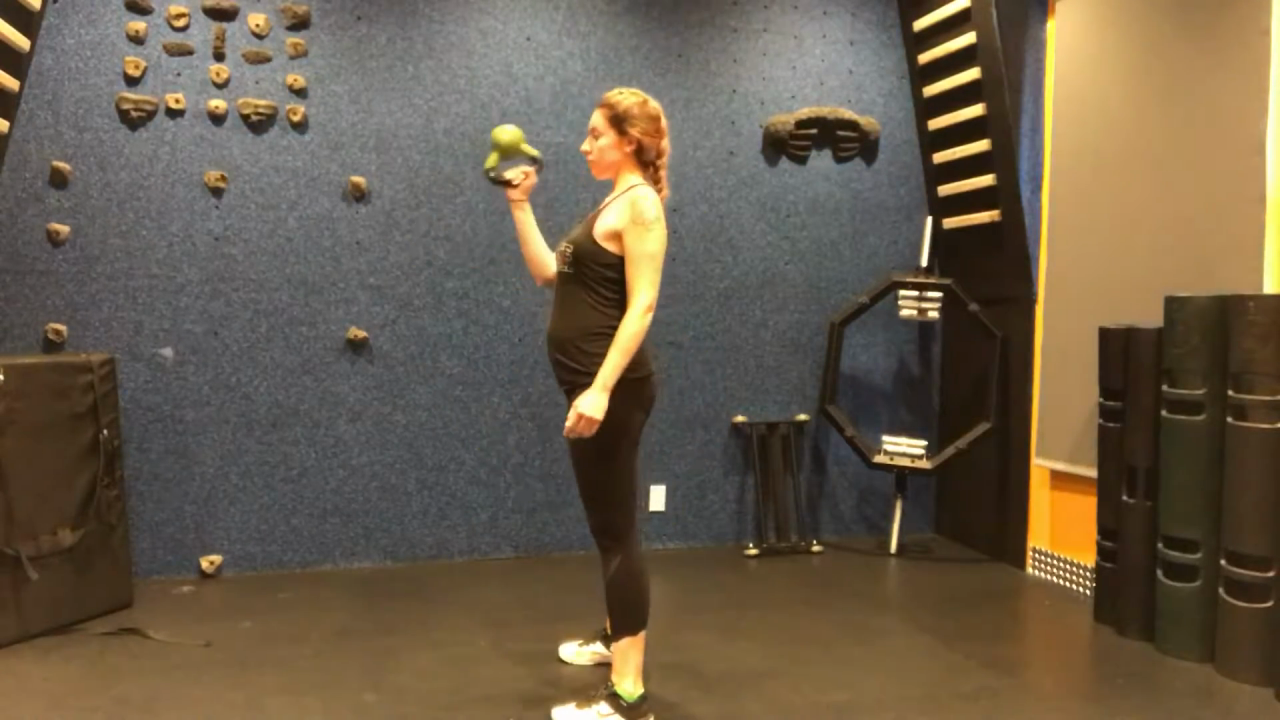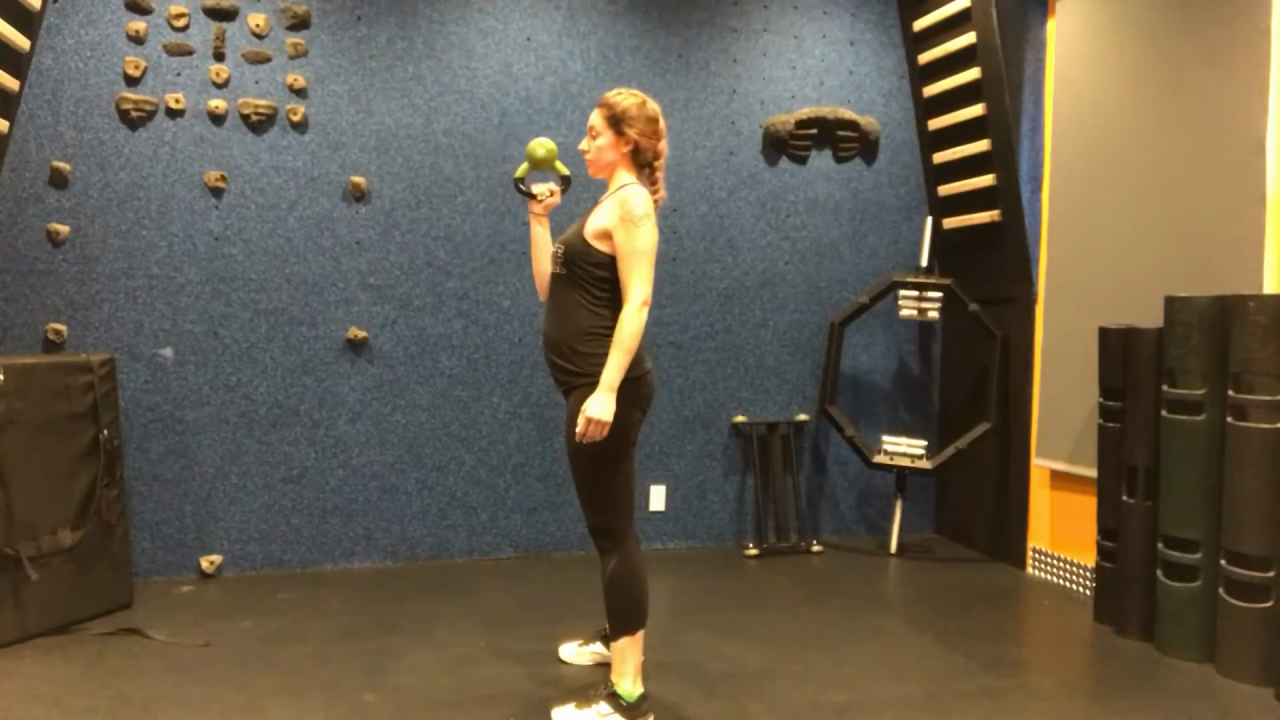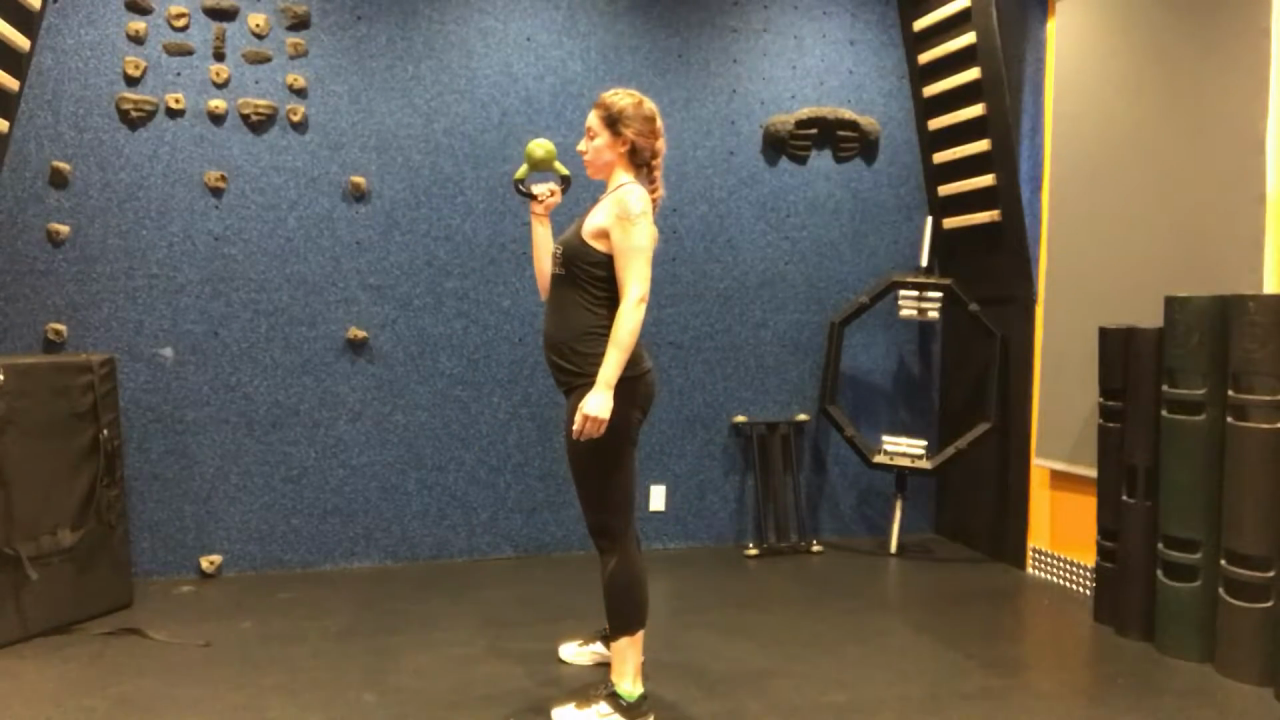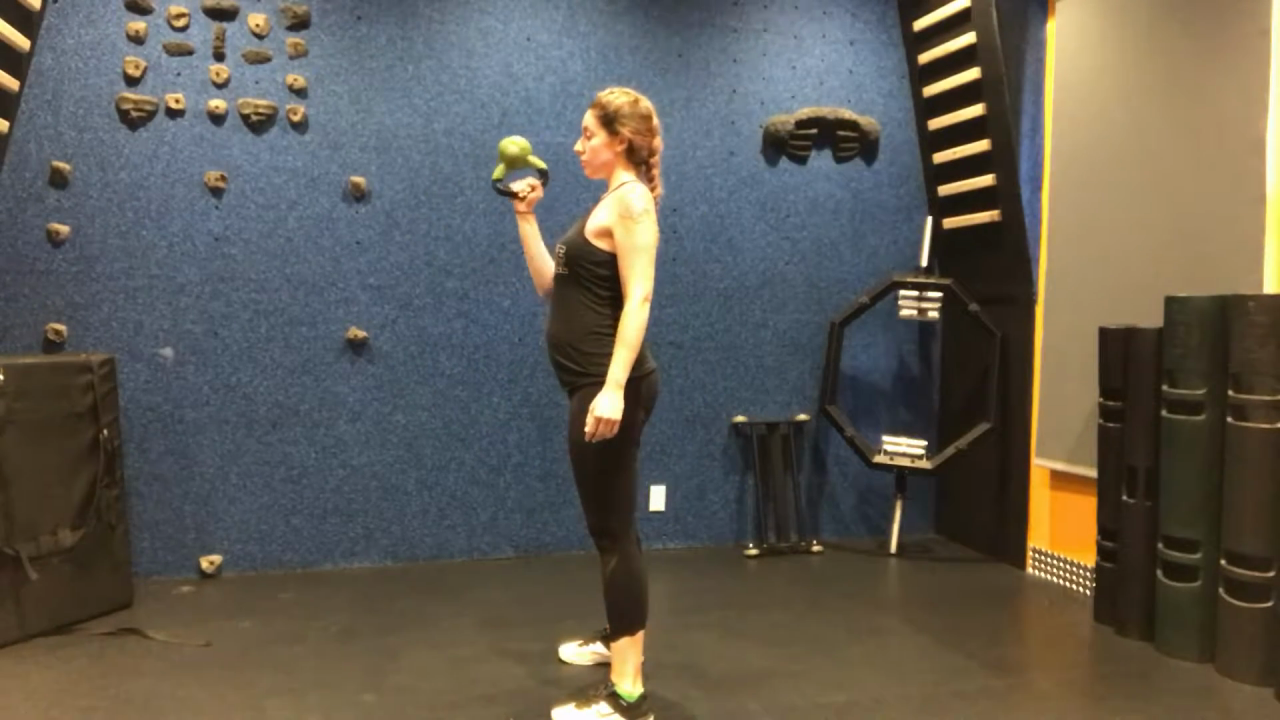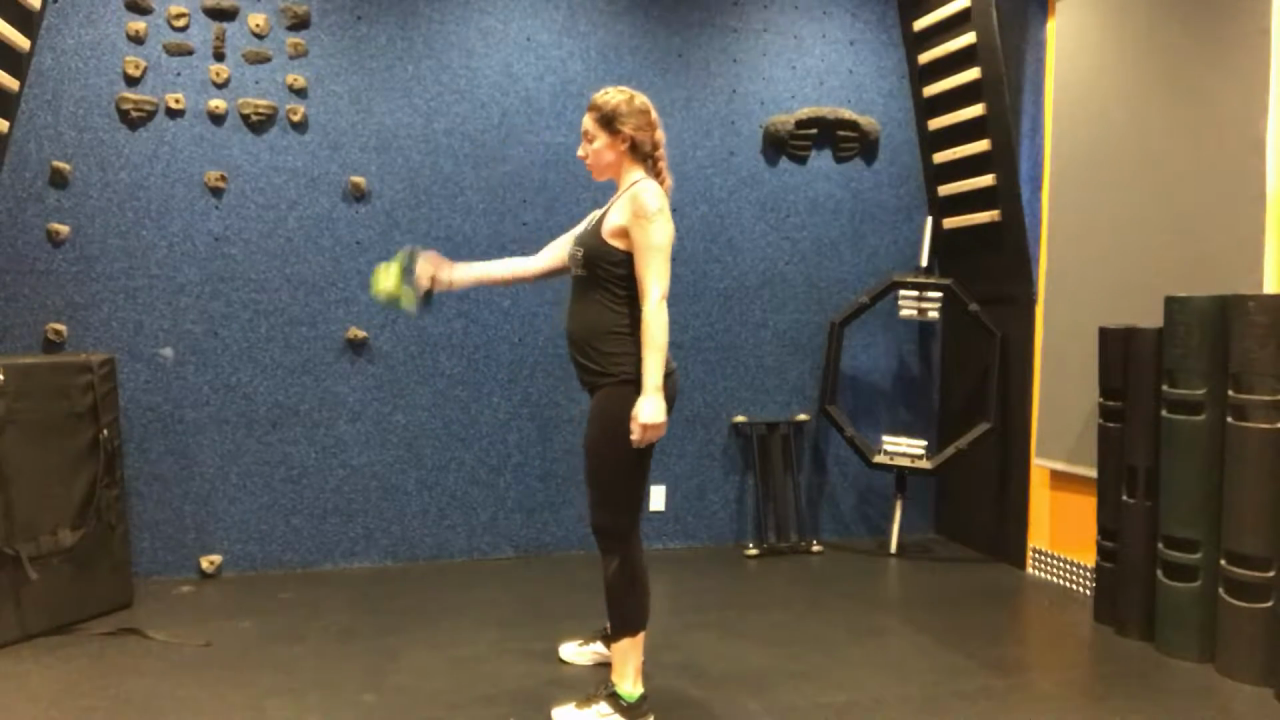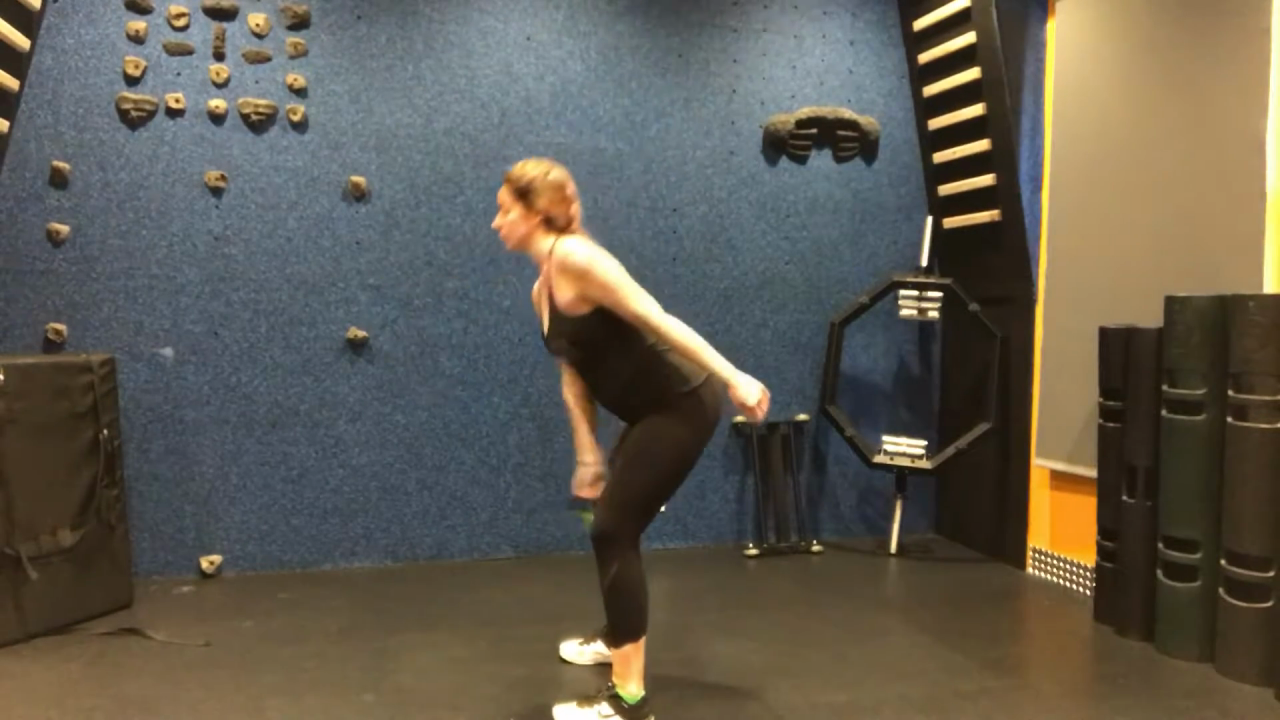
dt=0.4s
person 1, frame 1
left shoulder: (638, 203)
right shoulder: (612, 203)
left elbow: (642, 307)
right elbow: (551, 273)
left wrist: (601, 390)
right wrist: (520, 206)
left hip: (611, 386)
right hip: (591, 383)
left knee: (614, 529)
right knee: (608, 522)
right ankle: (618, 634)
person 1, frame 2
left shoulder: (630, 202)
right shoulder: (607, 203)
left elbow: (638, 304)
right elbow: (550, 288)
left wrist: (607, 391)
right wrist: (539, 219)
left hip: (607, 386)
right hip: (588, 383)
left knee: (612, 529)
right knee: (607, 523)
right ankle: (618, 634)
person 1, frame 3
left shoulder: (629, 201)
right shoulder: (605, 204)
left elbow: (634, 301)
right elbow: (550, 288)
left wrist: (604, 388)
right wrist: (540, 218)
left hip: (608, 386)
right hip: (590, 384)
left knee: (612, 528)
right knee: (608, 523)
right ankle: (618, 635)
person 1, frame 4
left shoulder: (631, 199)
right shoulder: (608, 204)
left elbow: (638, 300)
right elbow: (549, 284)
left wrist: (614, 389)
right wrist: (525, 216)
left hip: (609, 386)
right hip: (591, 383)
left knee: (611, 528)
right knee: (609, 523)
right ankle: (620, 634)
person 1, frame 5
left shoulder: (645, 200)
right shoulder: (610, 210)
left elbow: (655, 301)
right elbow: (538, 262)
left wrist: (651, 392)
right wrist: (453, 274)
left hip: (626, 388)
right hip: (610, 385)
left knee: (616, 527)
right knee: (611, 522)
right ankle: (620, 633)
person 1, frame 6
left shoulder: (576, 258)
right shoulder: (544, 286)
left elbow: (658, 320)
right elbow: (573, 377)
left wrist: (733, 379)
right wrist: (588, 456)
left hip: (683, 404)
right hip: (653, 409)
left knee: (613, 531)
right knee: (610, 518)
right ankle: (618, 635)
